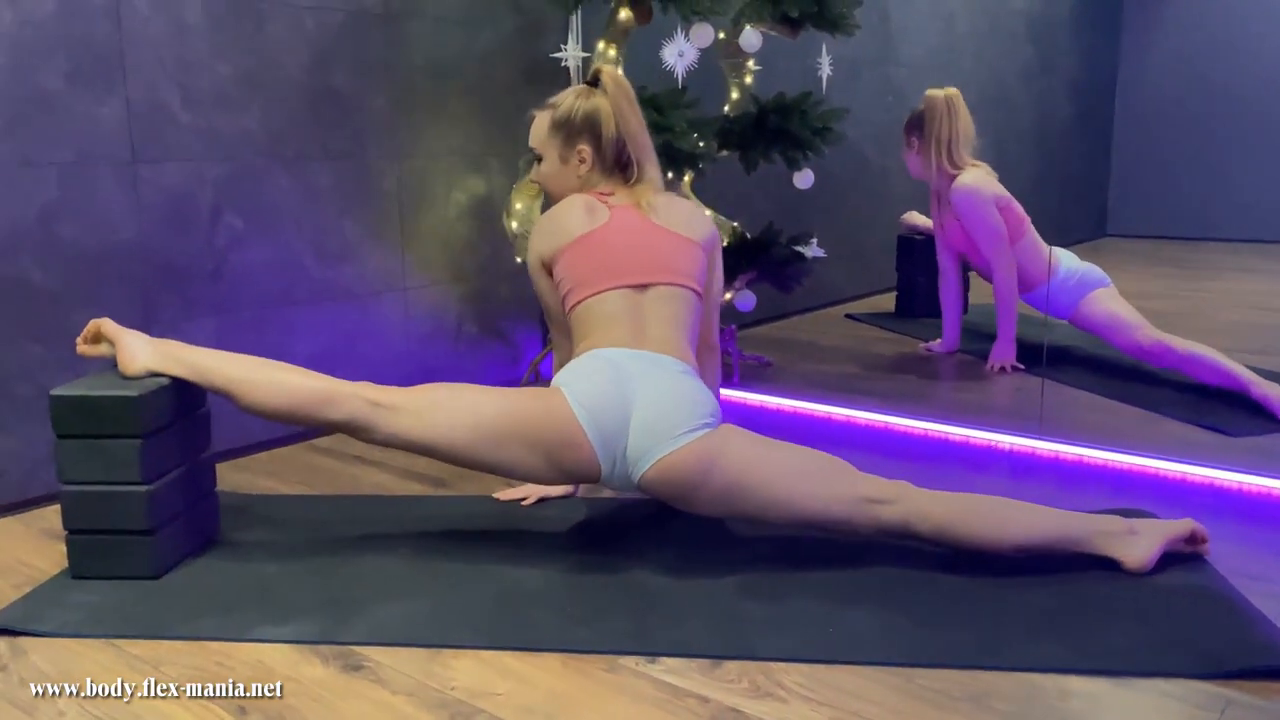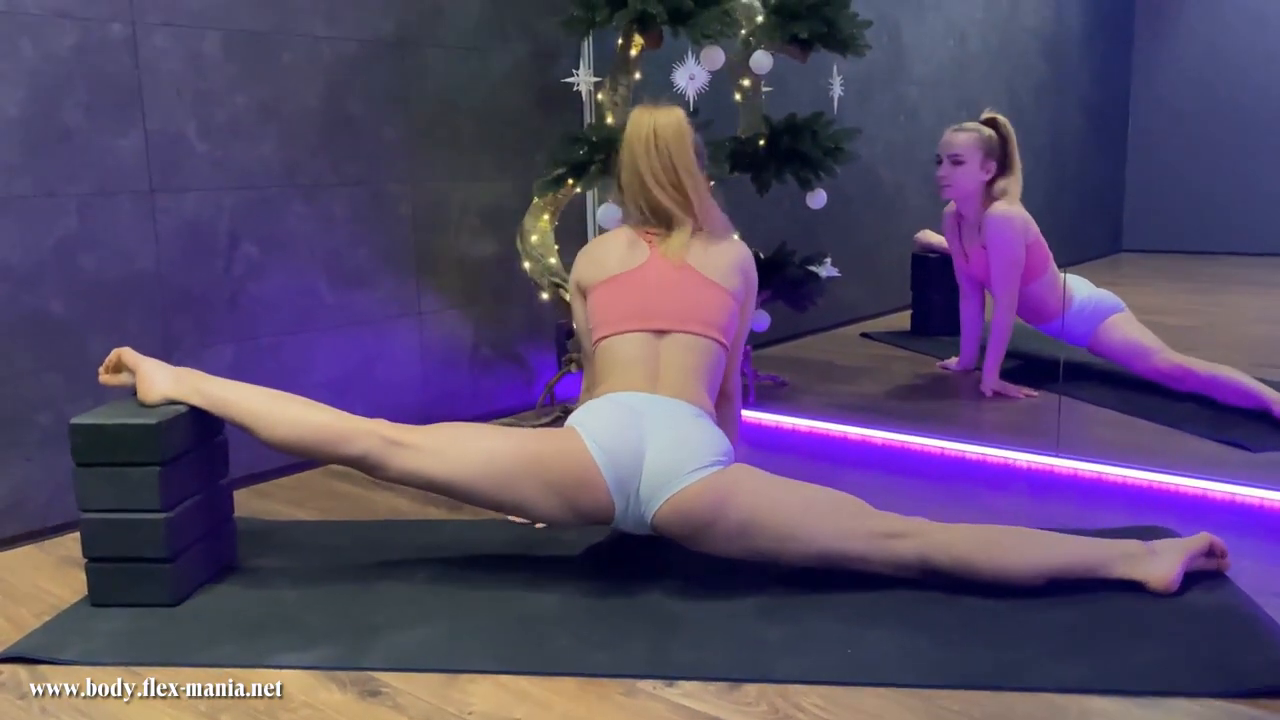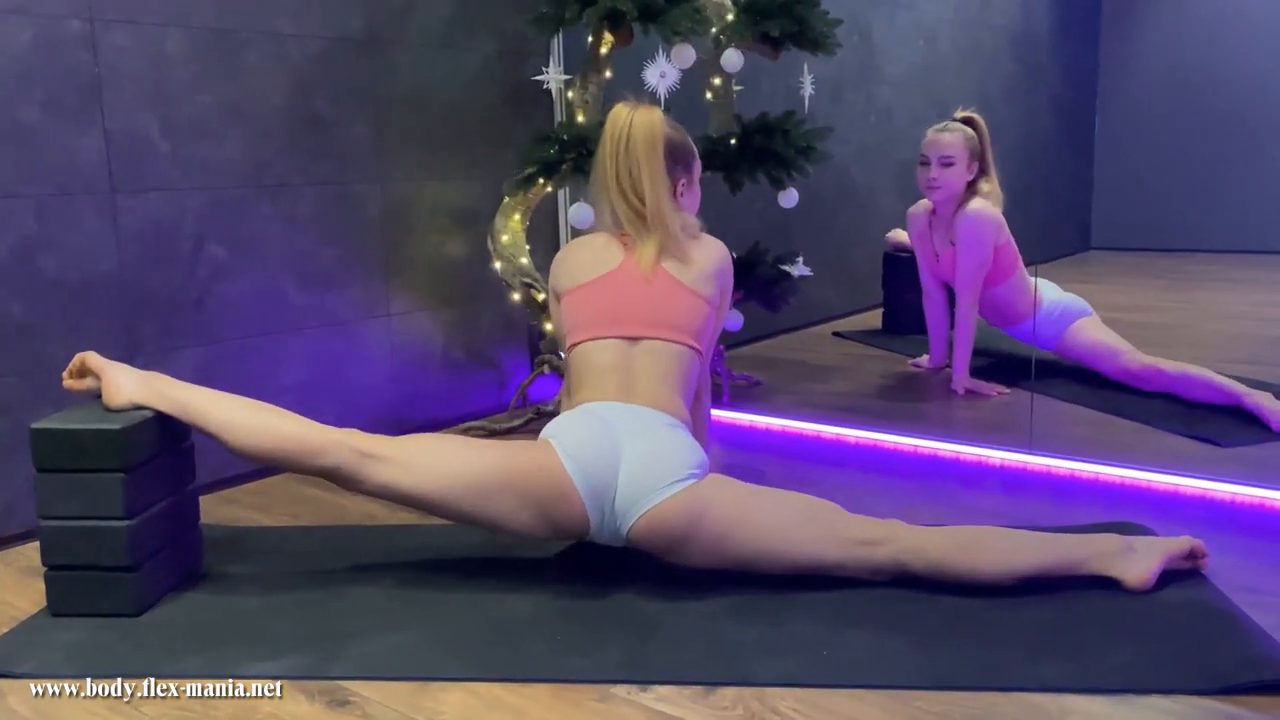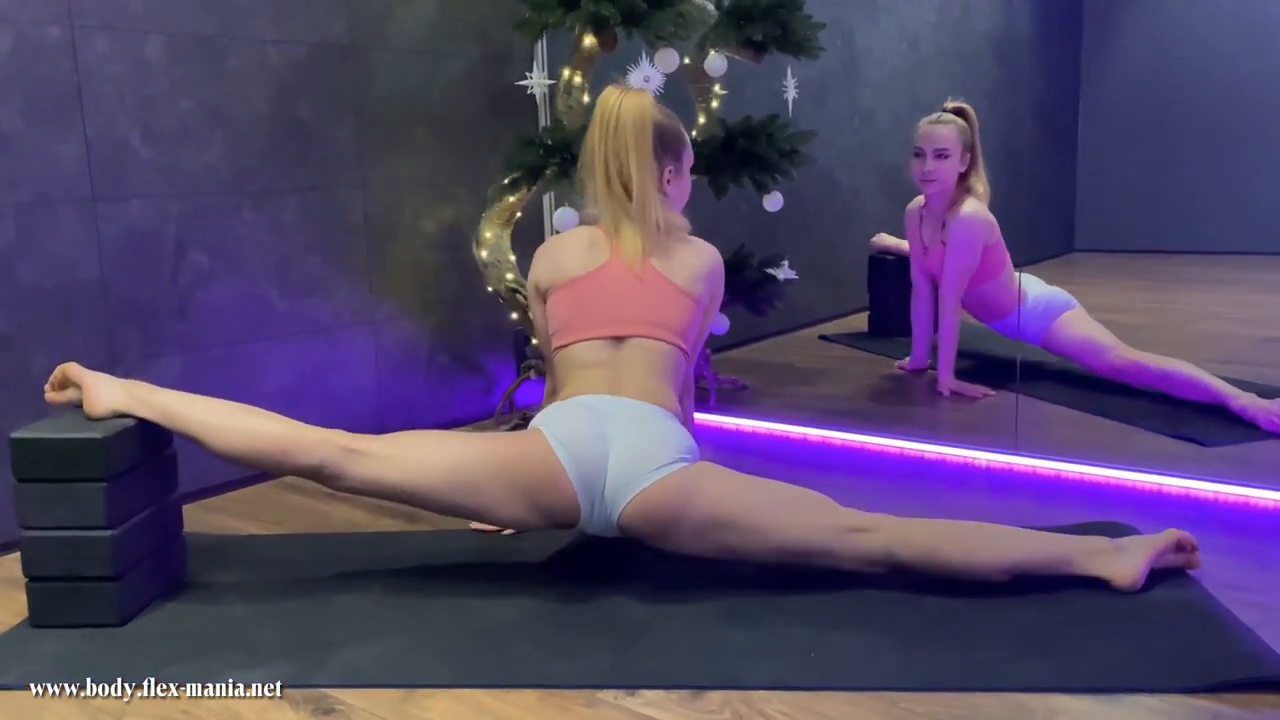
dt=1s
person 1, frame 1
left shoulder: (553, 227)
right shoulder: (696, 219)
left wrist: (564, 468)
right wrist: (689, 452)
left hip: (586, 407)
right hip: (676, 418)
left knee: (362, 404)
right knee: (888, 505)
left ankle: (156, 353)
person 1, frame 2
left shoulder: (594, 256)
right shoulder: (735, 257)
left hip: (597, 446)
right hip: (687, 463)
left knee: (376, 443)
right knee: (905, 543)
left ankle: (176, 381)
person 1, frame 3
left shoulder: (571, 257)
right shoulder: (712, 257)
left hip: (570, 460)
right hip: (665, 478)
left knee: (345, 452)
right knee: (885, 546)
person 1, frame 4
left shoulder: (551, 254)
right shoulder: (703, 258)
left hip: (560, 453)
right hip: (655, 466)
left knee: (335, 454)
right knee: (870, 539)
person 2, frame 1
left shoulder: (968, 190)
right shoulder: (941, 192)
left elbow: (1004, 270)
right elbow: (948, 267)
left wrist: (1006, 342)
right wrist: (949, 339)
left hip: (1068, 285)
right hip: (1043, 280)
left knee: (1150, 345)
person 2, frame 2
left shoulder: (1003, 218)
right shoulder: (952, 217)
left elbow: (1005, 304)
right elbow: (969, 292)
left wrist: (990, 376)
right wrist: (967, 359)
left hip: (1083, 312)
right hip: (1050, 309)
left knee: (1172, 369)
person 2, frame 3
left shoulder: (978, 216)
right shoulder: (918, 217)
left elbow: (966, 301)
right elbow: (932, 290)
left wrist: (961, 376)
right wrist: (937, 356)
left hip: (1051, 316)
right hip: (1015, 314)
left knee: (1140, 370)
person 2, frame 4
left shoulder: (969, 219)
right shoulder: (915, 211)
left elbow: (948, 300)
right elbow: (921, 287)
left wrist: (946, 376)
right wrist: (918, 356)
left hip: (1036, 310)
right hip: (1001, 309)
left knee: (1125, 364)
left ankle: (1240, 401)
right ankle: (896, 245)
